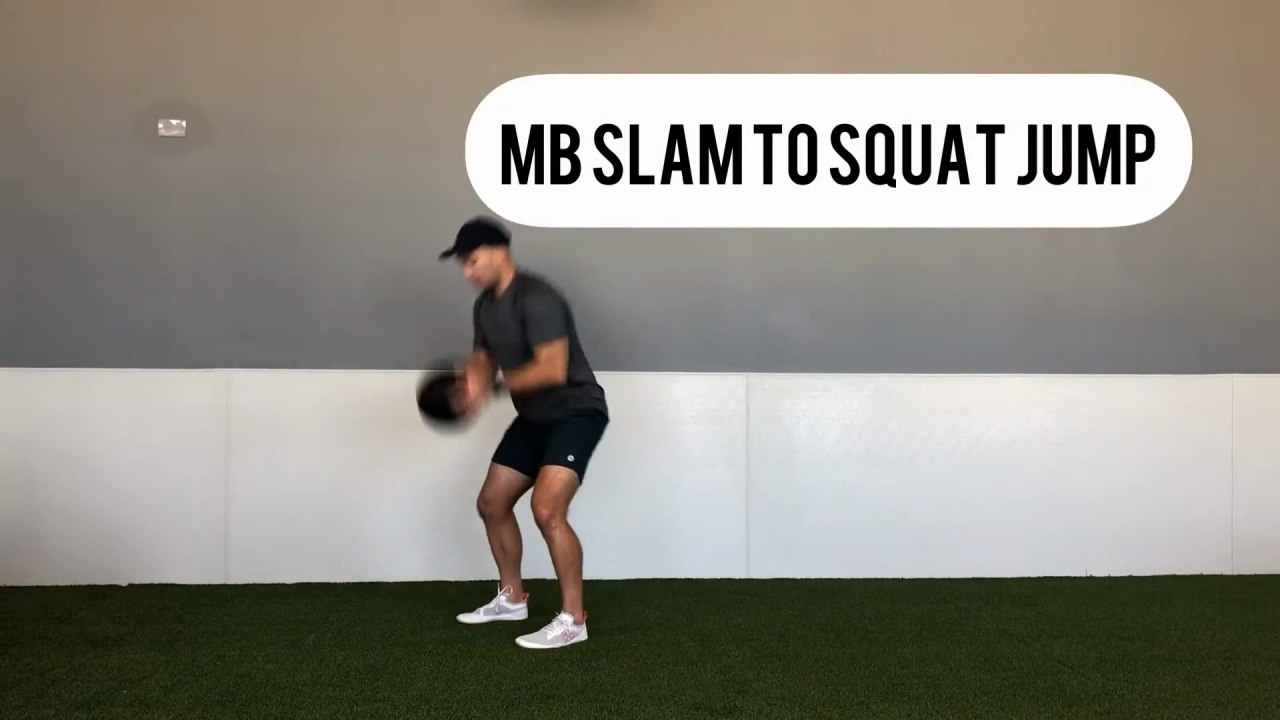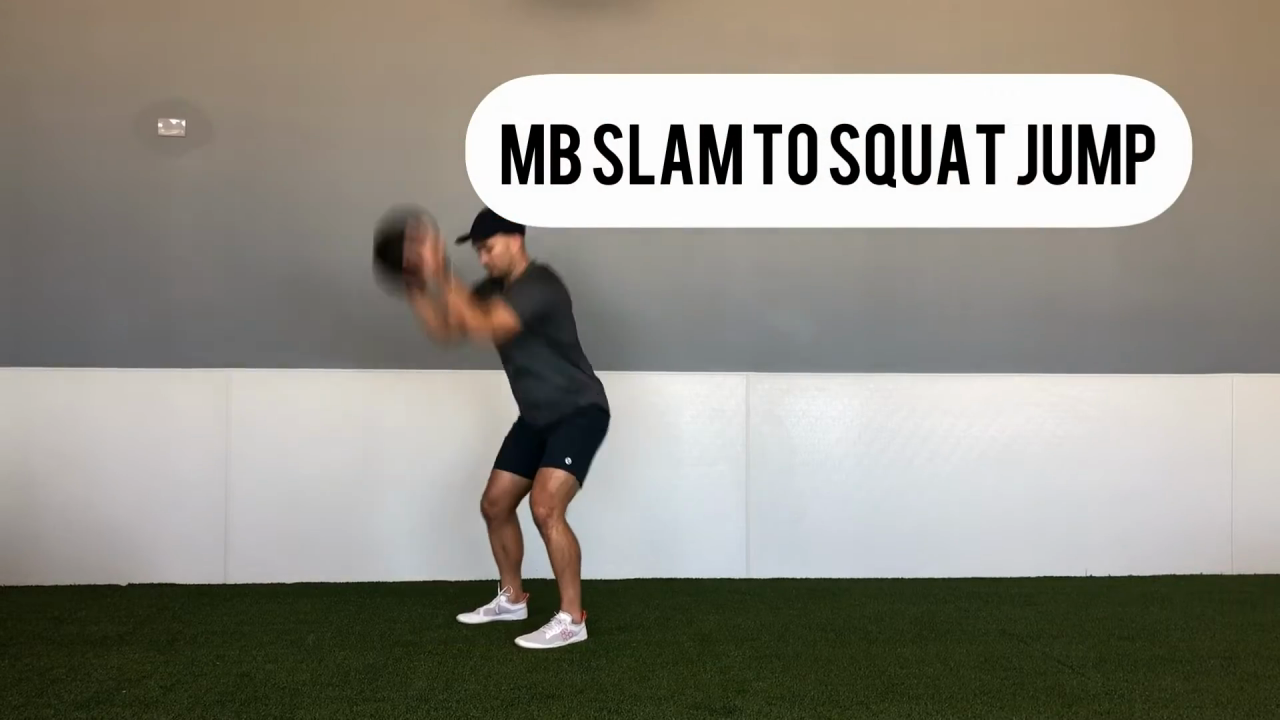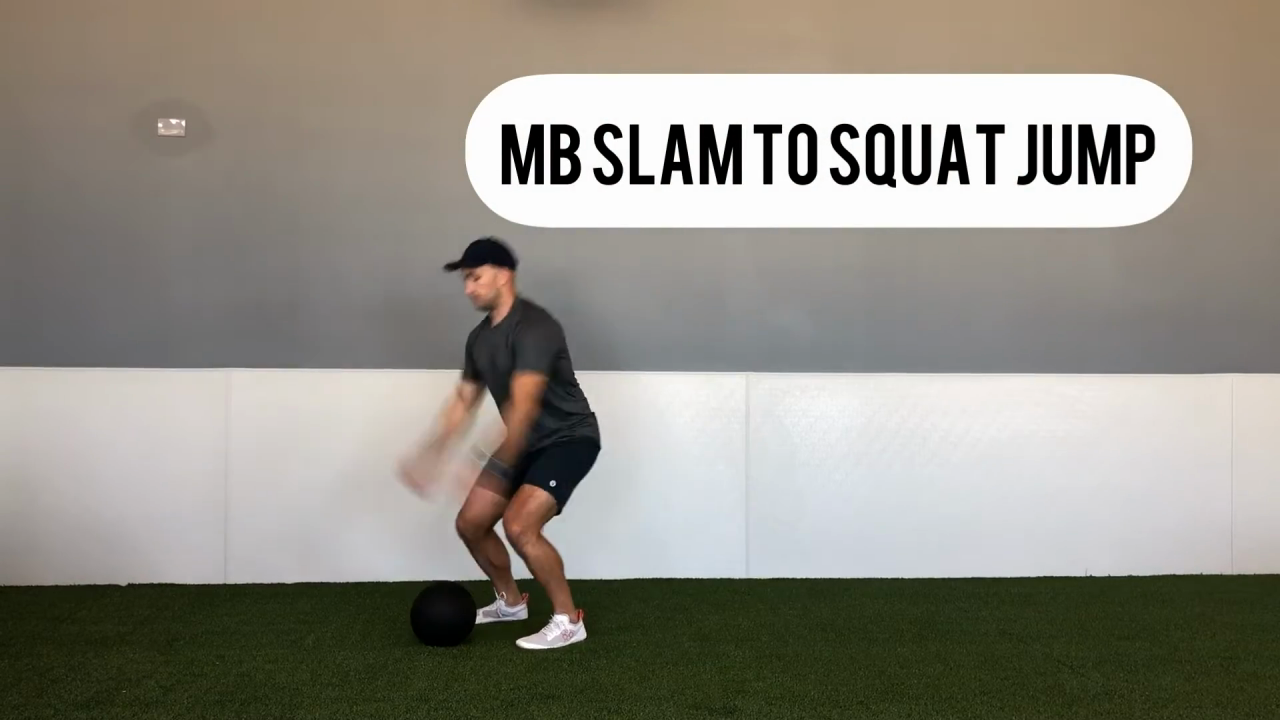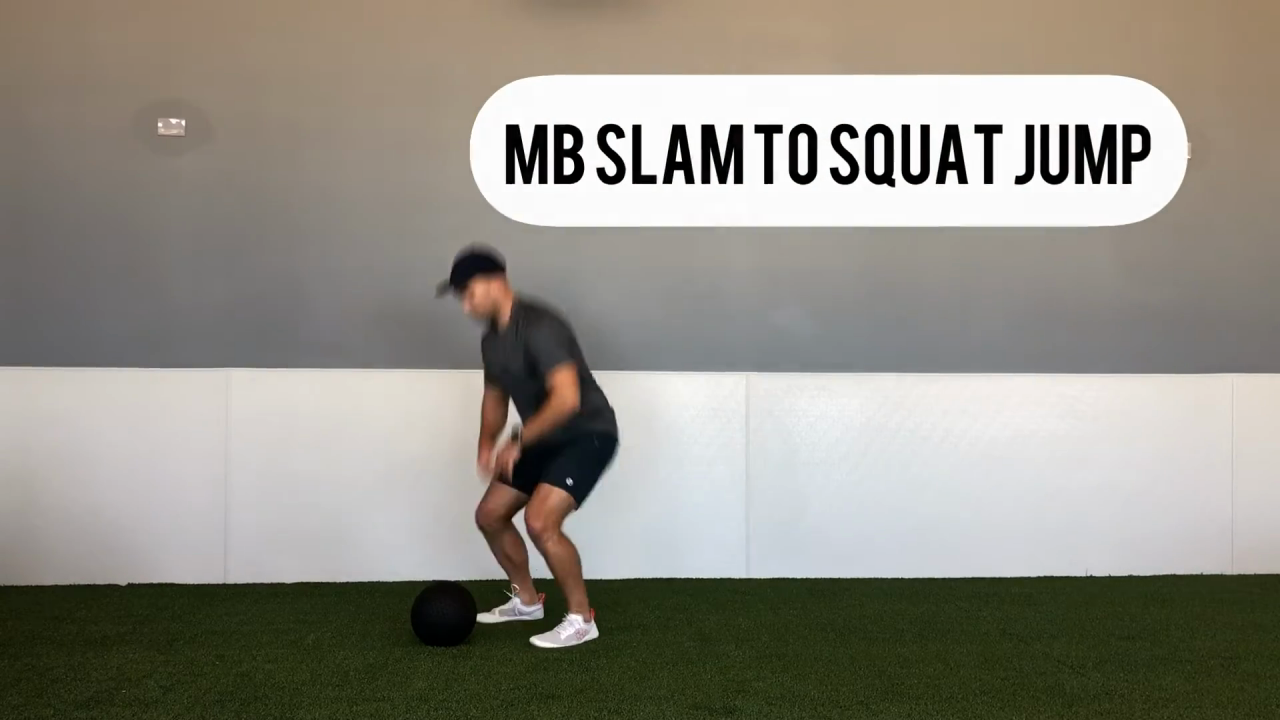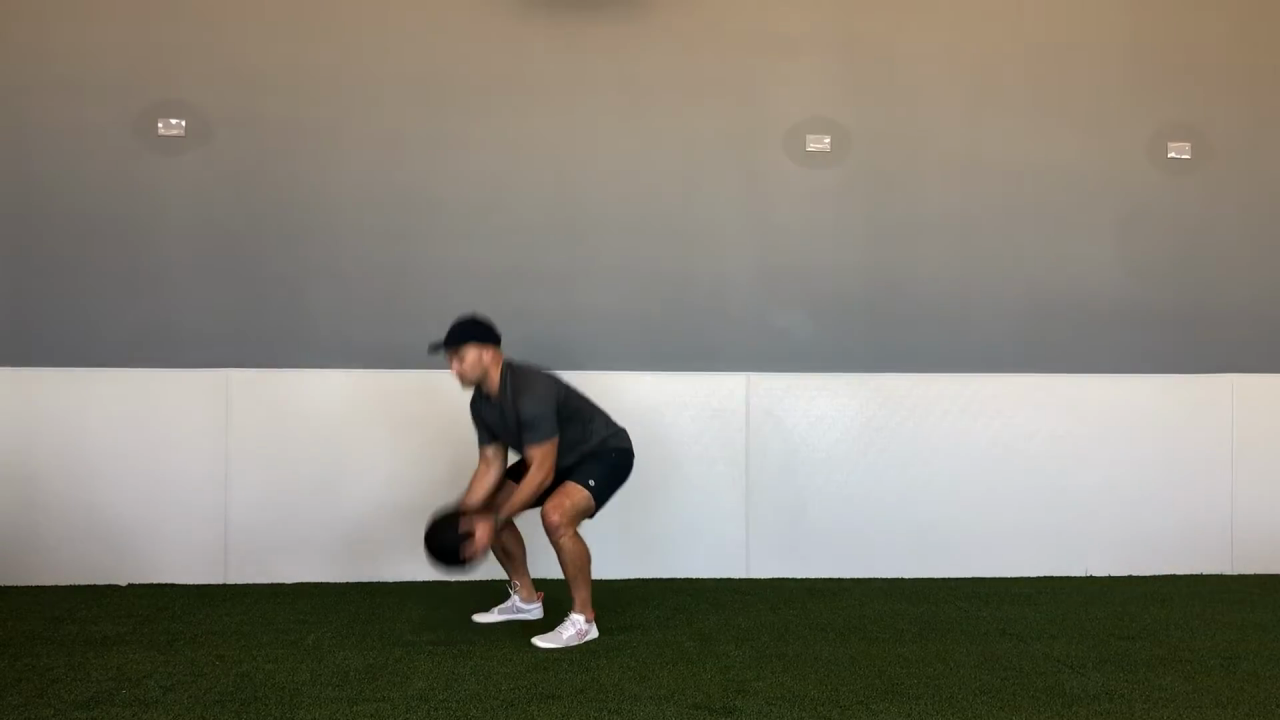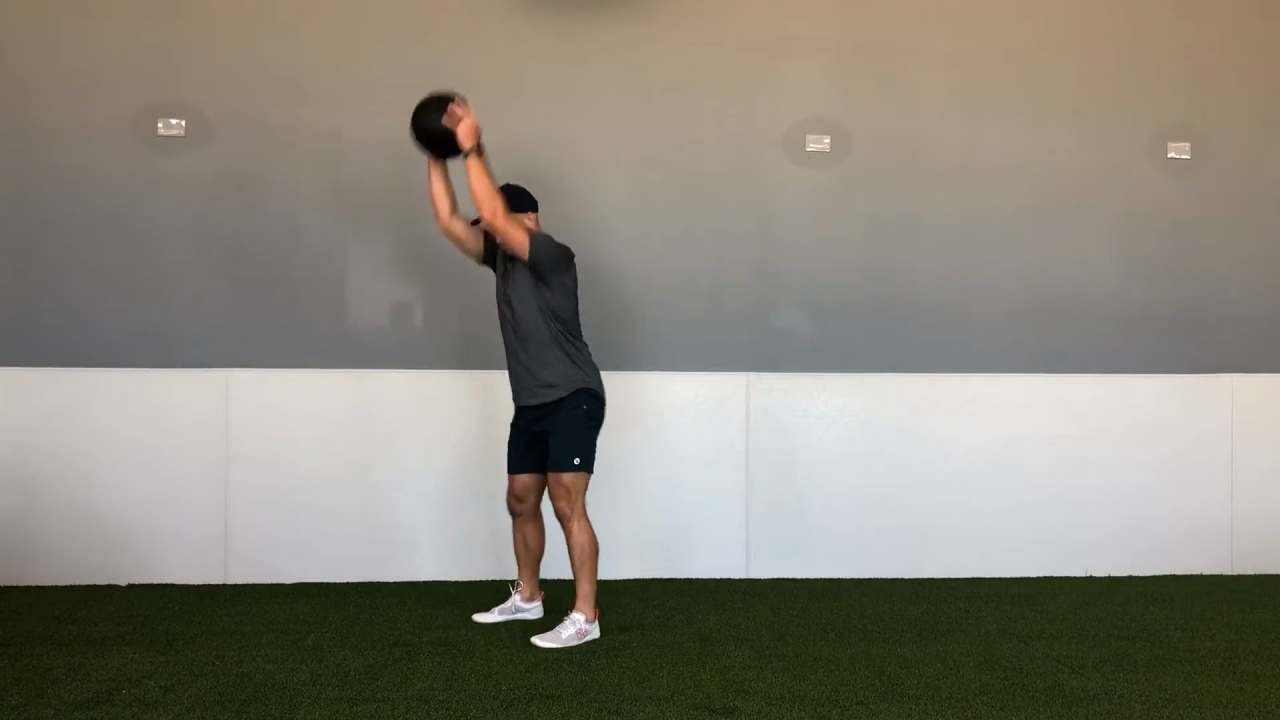
dt=0.7s
person 1, frame 1
left shoulder: (537, 298)
right shoulder: (485, 304)
left elbow: (554, 371)
right elbow: (485, 361)
left wrist: (492, 389)
right wrist: (468, 384)
left hip: (577, 412)
right hip: (533, 417)
left knee: (547, 510)
right knee: (491, 502)
left ankle: (572, 620)
right ankle: (511, 598)
person 1, frame 2
left shoulder: (542, 286)
right shoulder: (493, 291)
left elbow: (484, 329)
right elbow: (444, 329)
left wrist: (440, 275)
right wrist: (421, 283)
left hip: (577, 413)
right hip: (535, 417)
left knee: (546, 509)
right knee: (494, 503)
left ankle: (571, 618)
right ankle: (512, 598)
person 1, frame 3
left shoulder: (535, 326)
right shoulder: (481, 336)
left elbow: (523, 406)
right elbow: (463, 404)
left wrist: (495, 470)
right wrist: (430, 454)
left hip: (569, 441)
right hip: (526, 444)
left knee: (521, 526)
right knee: (471, 523)
left ankle: (568, 620)
right ankle: (510, 601)
person 1, frame 4
left shoulder: (539, 329)
right shoulder: (492, 338)
left elbow: (567, 401)
right elbow: (494, 396)
left wrist: (518, 443)
right wrist: (486, 442)
left hip: (588, 435)
right hip: (542, 439)
left knee: (541, 521)
right knee: (489, 514)
left ankle: (581, 620)
right ankle: (528, 600)
person 1, frame 5
left shoulder: (530, 391)
right shoulder: (482, 401)
left elbow: (542, 474)
right elbow: (491, 466)
left wrist: (492, 523)
right wrist: (464, 516)
left hip: (604, 453)
left knee: (557, 516)
right knee: (489, 516)
left ankle: (583, 618)
right ankle: (526, 597)
person 1, frame 6
left shoulder: (552, 257)
right shoulder: (504, 261)
left elbow: (494, 215)
right elbow: (449, 222)
left wrist: (472, 149)
right wrist: (437, 158)
left hip: (572, 399)
right hip: (531, 404)
left knee: (568, 507)
right knee: (521, 503)
left ankle: (585, 618)
right ankle: (527, 597)
